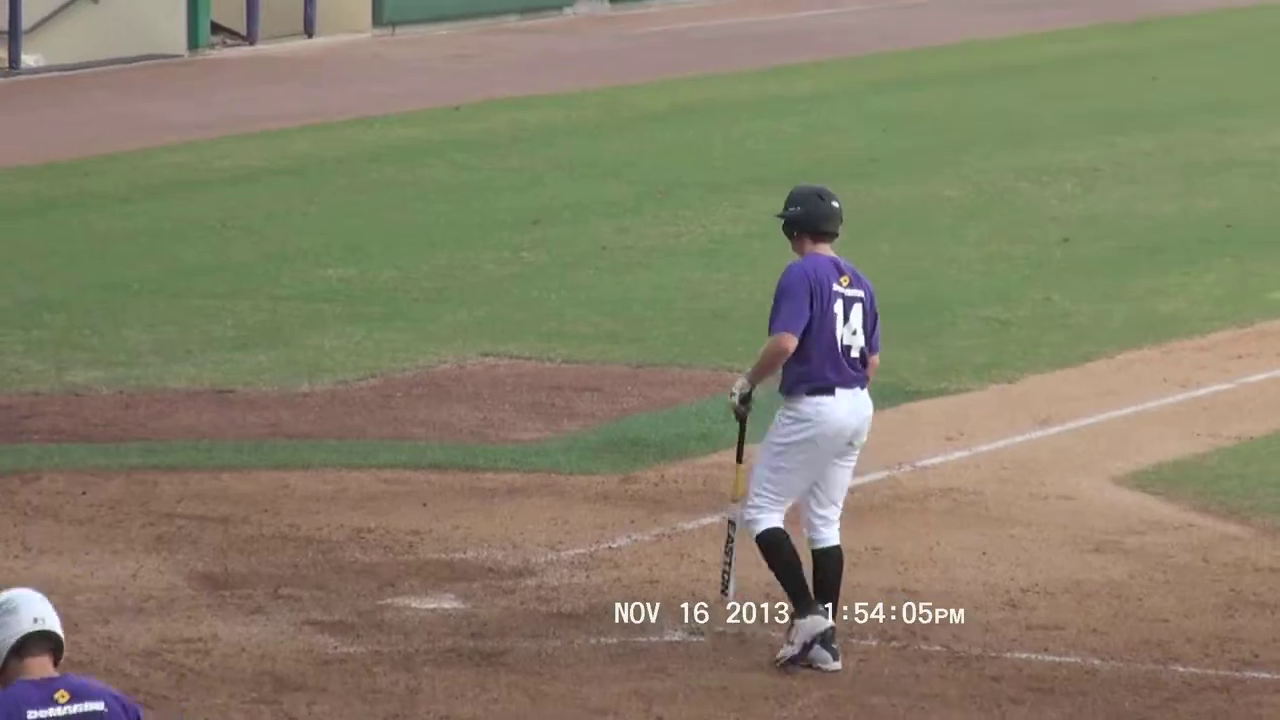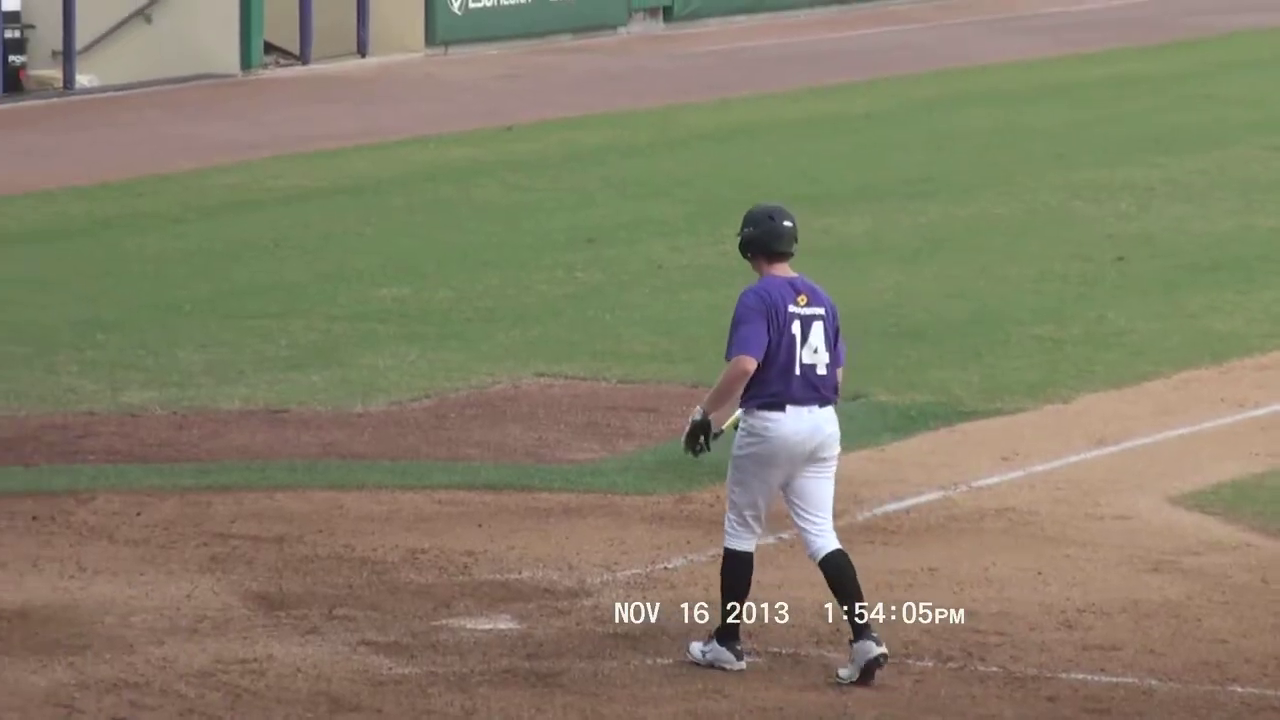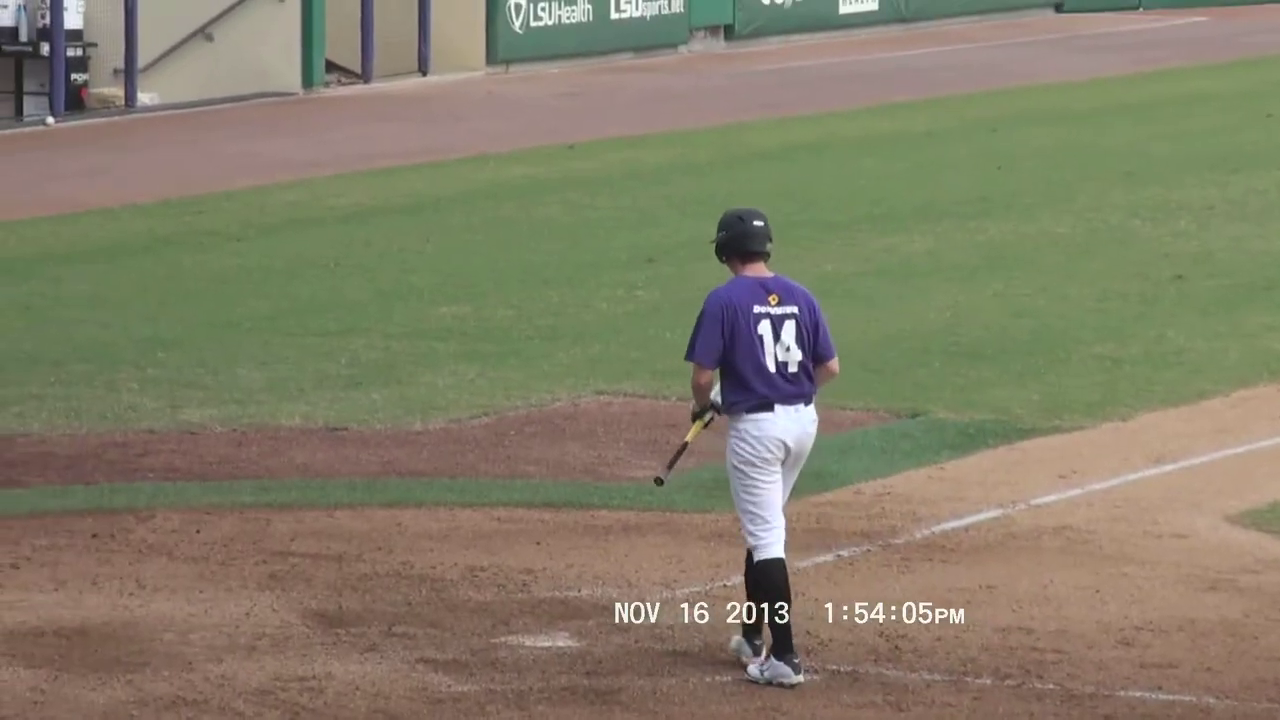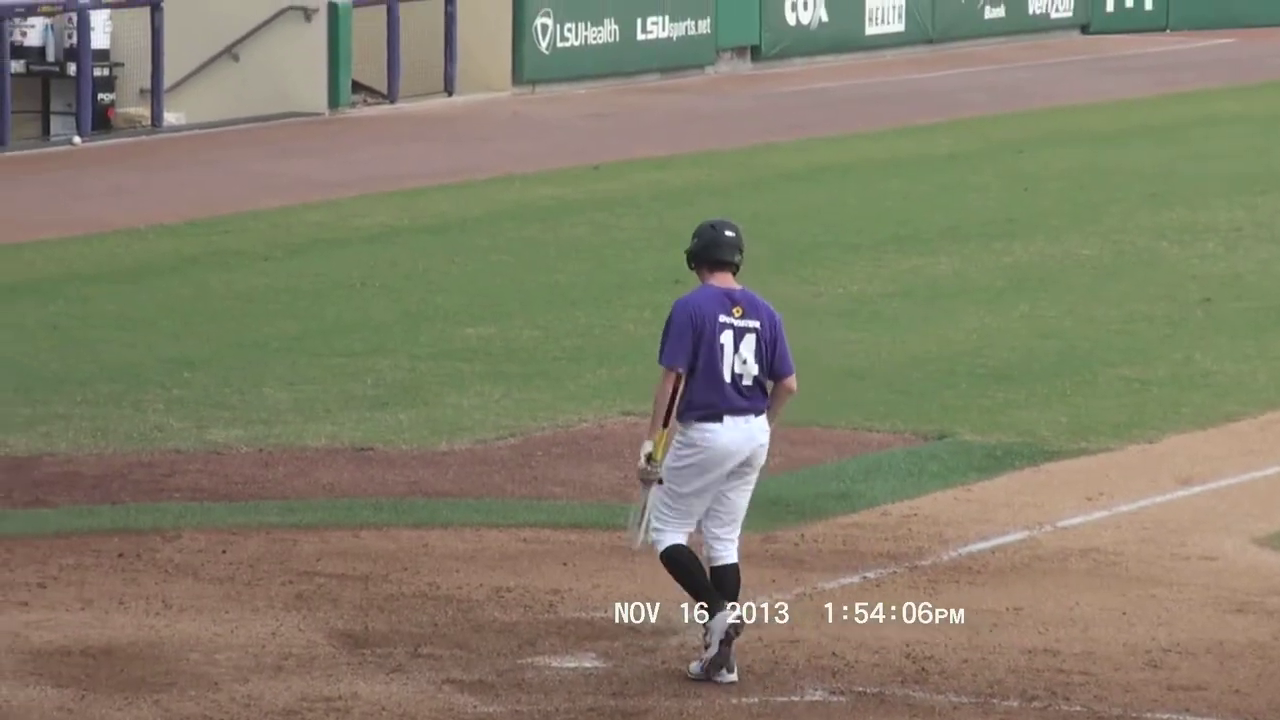
dt=0.4s
person 1, frame 1
left shoulder: (800, 273)
right shoulder: (859, 281)
left elbow: (784, 343)
right elbow: (872, 362)
left wrist: (746, 383)
left hip: (810, 409)
right hip: (857, 408)
left knee: (761, 514)
right knee: (824, 524)
left ankle: (810, 612)
right ankle: (820, 639)
person 1, frame 2
left shoulder: (758, 296)
right shoulder: (819, 299)
left elbow: (743, 364)
right elbow: (832, 370)
left wrist: (704, 411)
left hip: (769, 427)
right hip: (821, 423)
left knee: (741, 531)
right knee: (820, 534)
left ankle: (727, 642)
right ankle: (865, 637)
person 1, frame 3
left shoulder: (723, 299)
right shoulder: (801, 296)
left elbow: (703, 376)
right elbow: (830, 367)
left wrist: (702, 405)
left hip: (755, 427)
right hip: (803, 421)
left knee: (763, 536)
right knee: (767, 526)
left ankle: (784, 656)
right ankle: (755, 634)
person 1, frame 4
left shoulder: (690, 306)
right shoulder: (764, 311)
left elbow: (672, 378)
right elbow: (787, 384)
left wrist: (650, 439)
left hip: (705, 435)
right hip: (753, 435)
left knee: (667, 533)
right knee: (723, 542)
left ankle: (719, 612)
right ankle: (720, 656)
